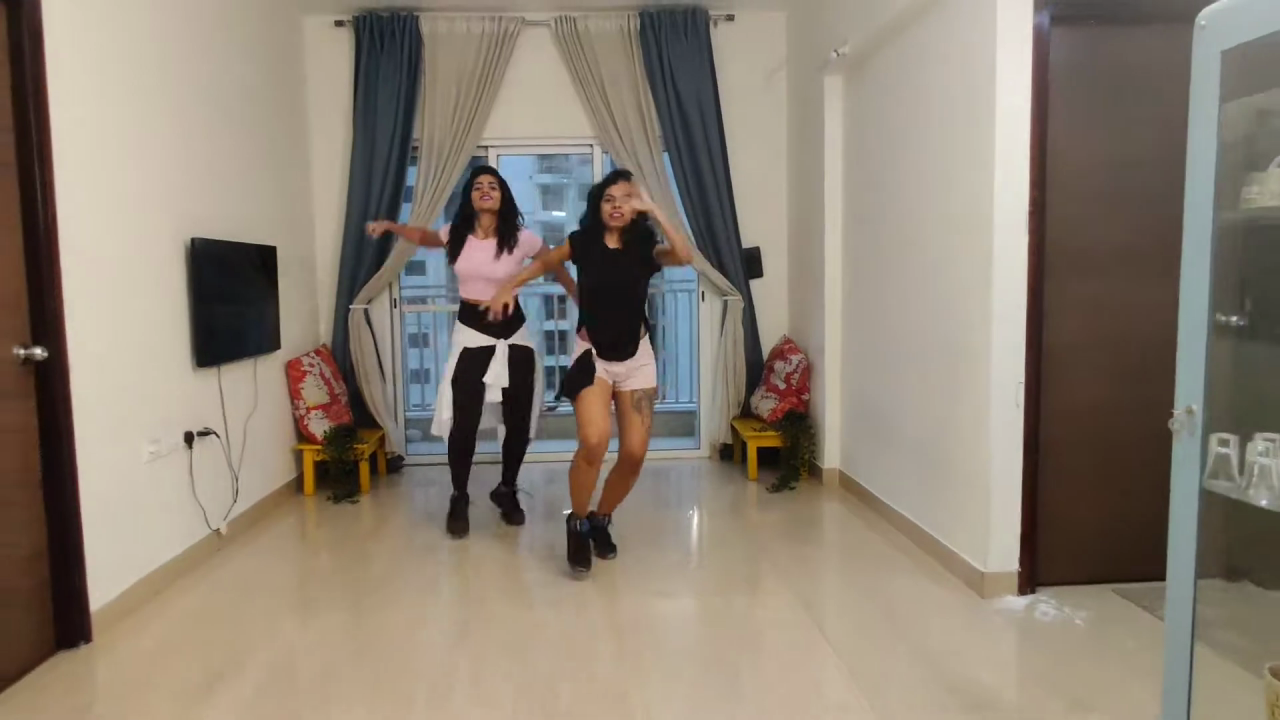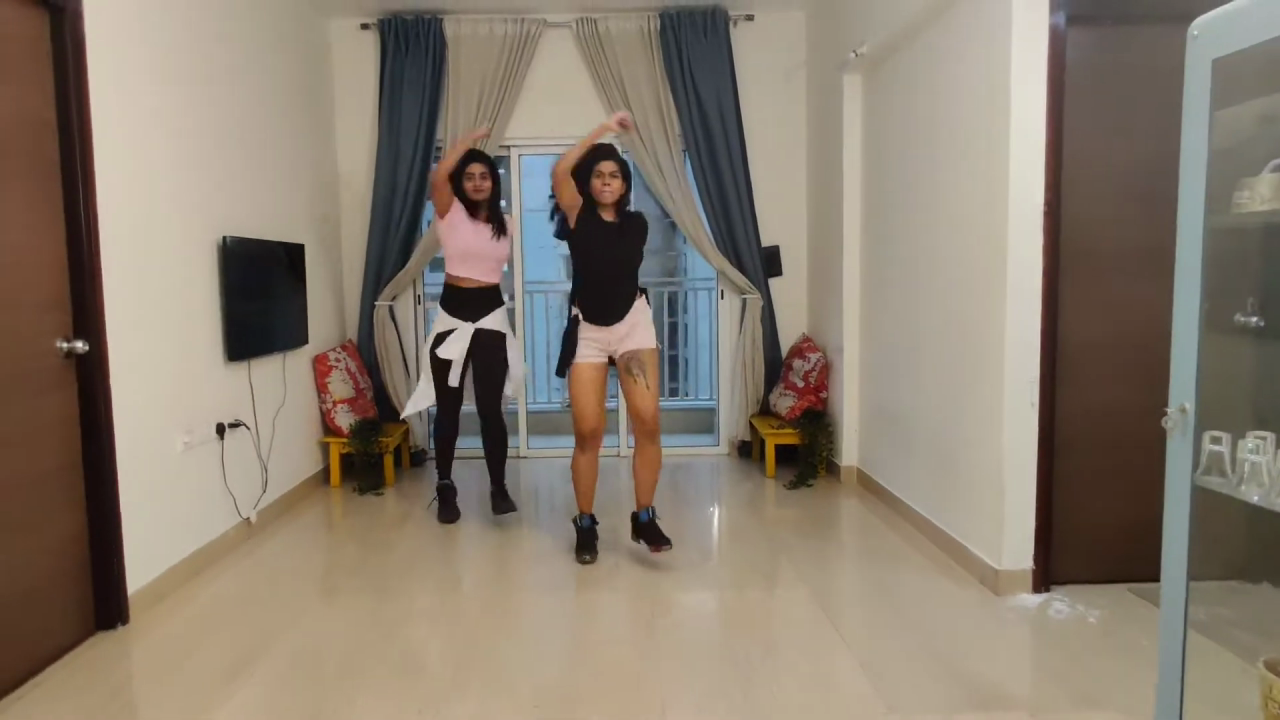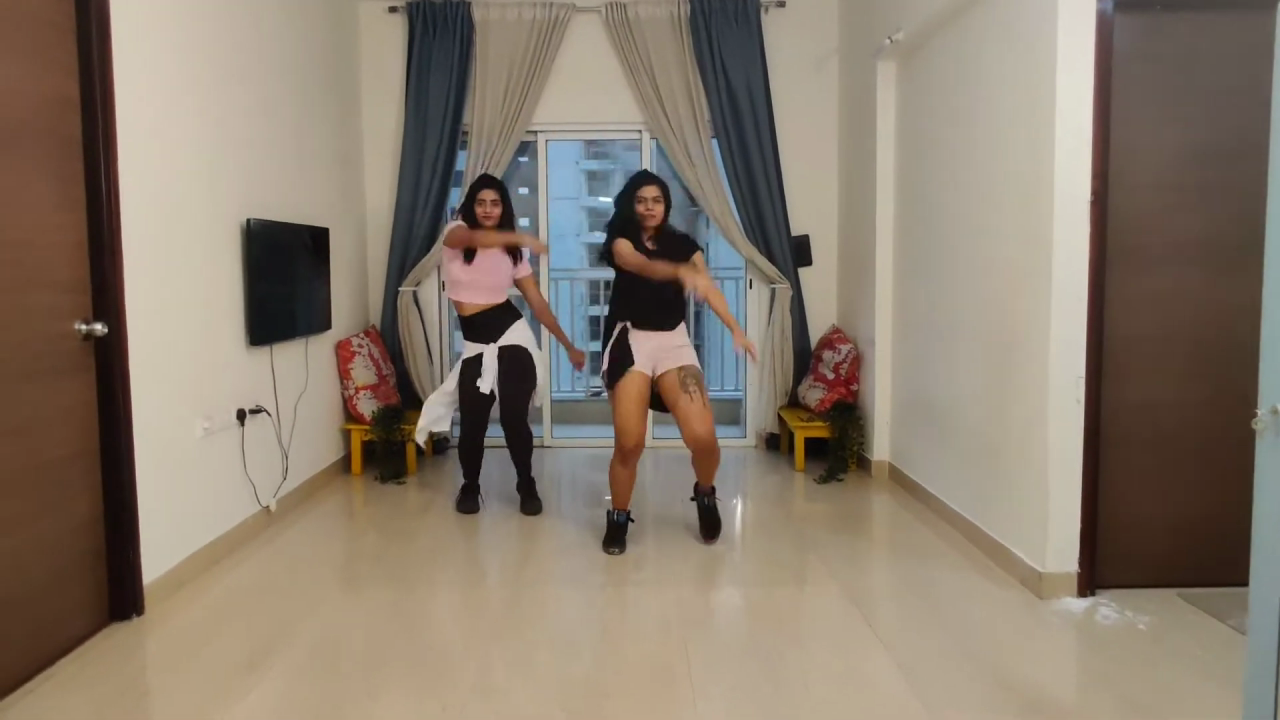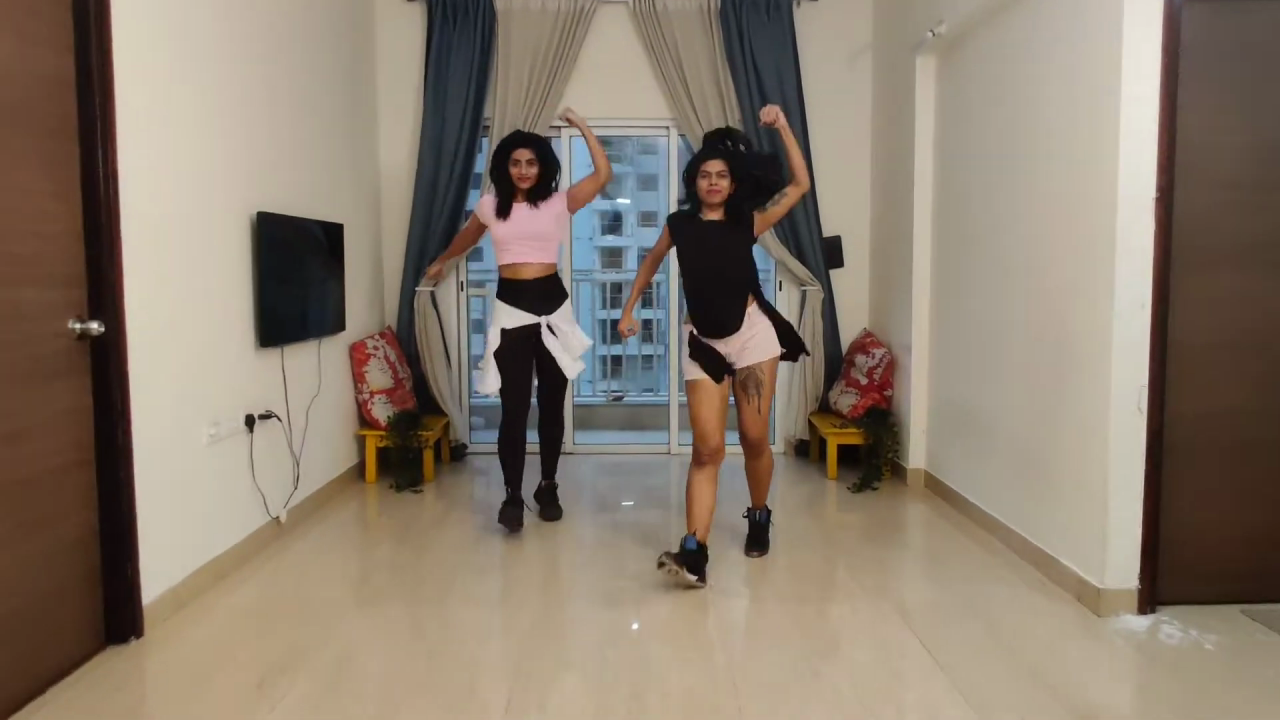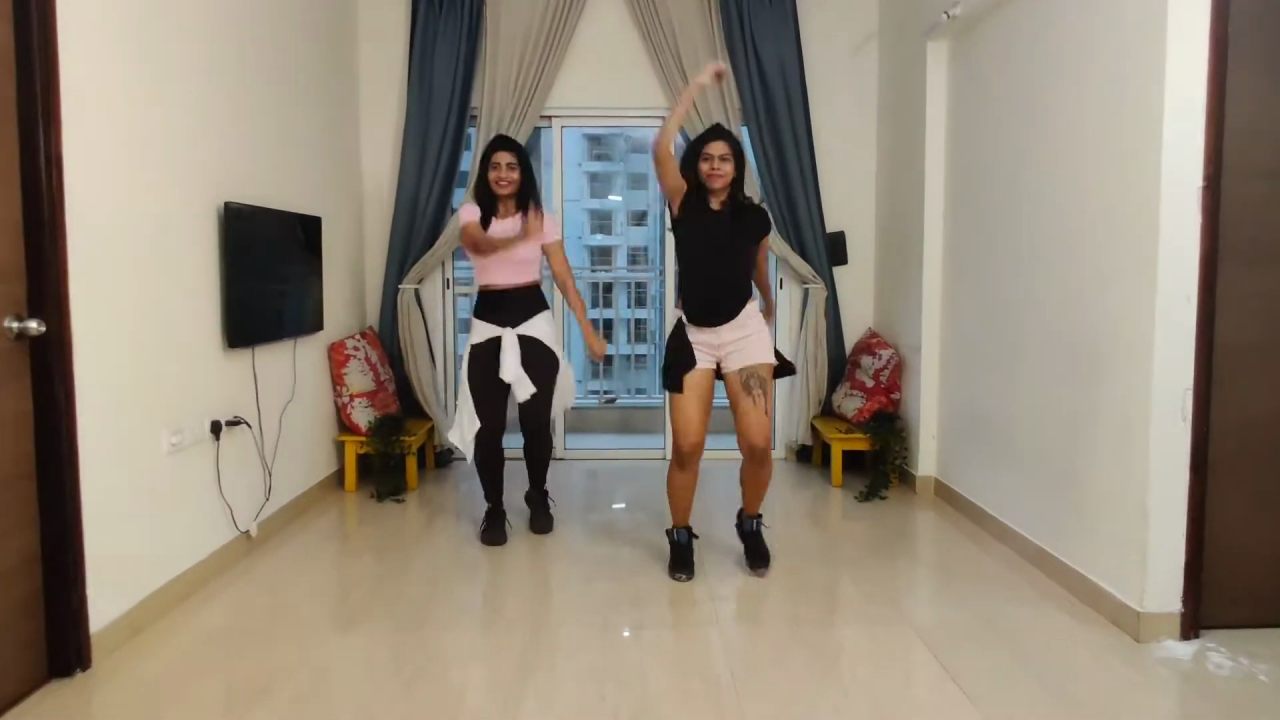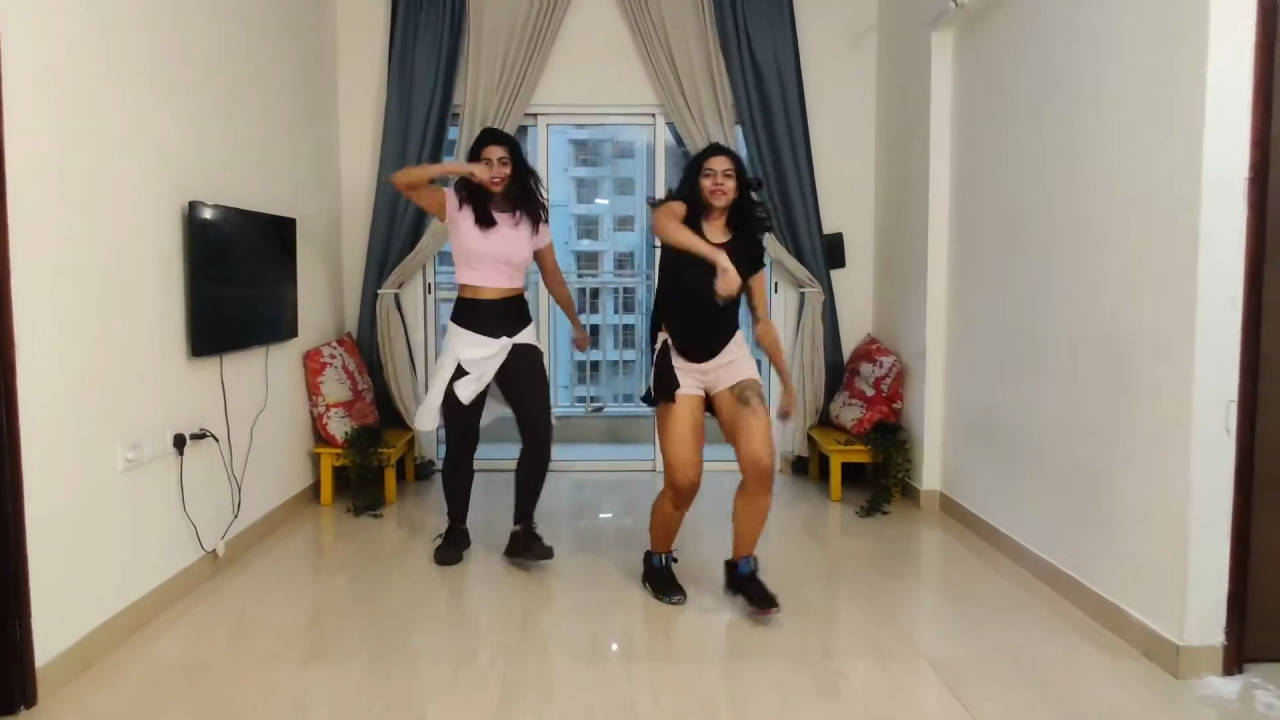
dt=0.4s
person 1, frame 1
left shoulder: (645, 243)
right shoulder: (581, 242)
left elbow: (685, 255)
right elbow: (542, 264)
left wrist: (655, 212)
right wrist: (507, 288)
left hip: (637, 359)
right hip: (592, 357)
left knee: (635, 453)
right knee: (593, 443)
left ankle: (600, 521)
right ankle: (578, 525)
person 1, frame 2
left shoulder: (637, 223)
right shoulder: (577, 215)
right elbow: (560, 175)
right wrist: (601, 131)
left hip: (633, 325)
right hip: (589, 329)
left knee: (647, 422)
right knee: (588, 432)
left ankle: (644, 519)
right ankle: (585, 526)
person 1, frame 3
left shoulder: (686, 244)
right shoulder: (621, 242)
left elbow: (707, 289)
right elbow: (634, 264)
left wrist: (736, 330)
right wrist: (680, 272)
left hip: (676, 344)
right hip: (633, 343)
left knee: (702, 438)
right knee: (628, 445)
left ankle: (705, 495)
right ankle: (618, 517)
person 1, frame 4
left shoulder: (750, 220)
right shoulder: (680, 223)
left elbow: (800, 185)
right elbow: (650, 263)
left wrist: (782, 125)
right wrist: (630, 307)
left hip: (753, 335)
right hip: (704, 343)
left knee: (755, 438)
right knee: (710, 449)
left ankle: (759, 518)
right ankle: (693, 552)
person 1, frame 5
left shoulder: (755, 217)
right shoulder: (683, 203)
right elbow: (662, 150)
left wrist: (765, 322)
right wrist: (695, 87)
left hip: (745, 330)
right hip: (693, 333)
left knee: (757, 446)
right knee: (687, 450)
left ankle: (750, 519)
right ankle: (681, 538)
person 1, frame 6
left shoulder: (752, 240)
right shoulder: (680, 217)
left elbow: (762, 316)
right elbow: (665, 219)
left wrist: (786, 379)
right wrist: (717, 256)
left hip: (730, 359)
right hip: (677, 361)
left knee: (761, 463)
right knee: (683, 482)
left ankle: (742, 569)
right ankle: (657, 561)
person 2, frame 1
left shoulder: (522, 237)
right shoulder: (456, 234)
left elbow: (556, 268)
right elbow: (426, 236)
right wrist: (392, 226)
left hip: (513, 334)
right hip: (472, 333)
left knee: (518, 422)
right knee: (464, 421)
left ankle: (506, 491)
right ankle: (459, 501)
person 2, frame 2
left shoulder: (501, 223)
right shoulder: (449, 214)
right elbow: (438, 178)
right wrist: (467, 142)
left hip: (491, 318)
right hip: (451, 318)
left knee: (489, 407)
right knee: (446, 407)
left ankle: (499, 488)
right ankle: (446, 487)
person 2, frame 3
left shoulder: (515, 254)
right shoulder: (455, 235)
left elbow: (537, 303)
right elbow: (469, 238)
left wrist: (568, 345)
right wrist: (511, 238)
left hip: (512, 335)
right hip: (476, 342)
left knee: (515, 419)
right knee: (472, 425)
left ankle: (526, 484)
right ankle: (470, 486)
person 2, frame 4
left shoulder: (559, 201)
right shoulder: (492, 204)
left elbow: (604, 175)
right elbow: (468, 235)
left wrist: (581, 127)
right wrist: (441, 263)
left hip: (553, 308)
right hip: (511, 311)
left knee: (551, 405)
right knee: (514, 409)
left ankle: (548, 488)
right ankle: (513, 497)
person 2, frame 5
left shoulder: (541, 219)
right shoulder: (472, 213)
left elbow: (563, 275)
right elbow: (477, 245)
left wrist: (588, 330)
right wrist: (517, 235)
left hip: (533, 320)
right hip: (487, 323)
left knee: (536, 424)
right knee: (489, 426)
left ankle: (537, 495)
right ankle: (494, 510)
person 2, frame 6
left shoulder: (532, 218)
right shoulder: (460, 205)
left elbow: (552, 274)
right elbow: (402, 181)
left wrist: (575, 319)
right wrist: (450, 168)
left hip: (518, 333)
right hip: (466, 333)
left knee: (539, 434)
right knee: (460, 443)
left ankle: (522, 533)
right ankle: (456, 530)
